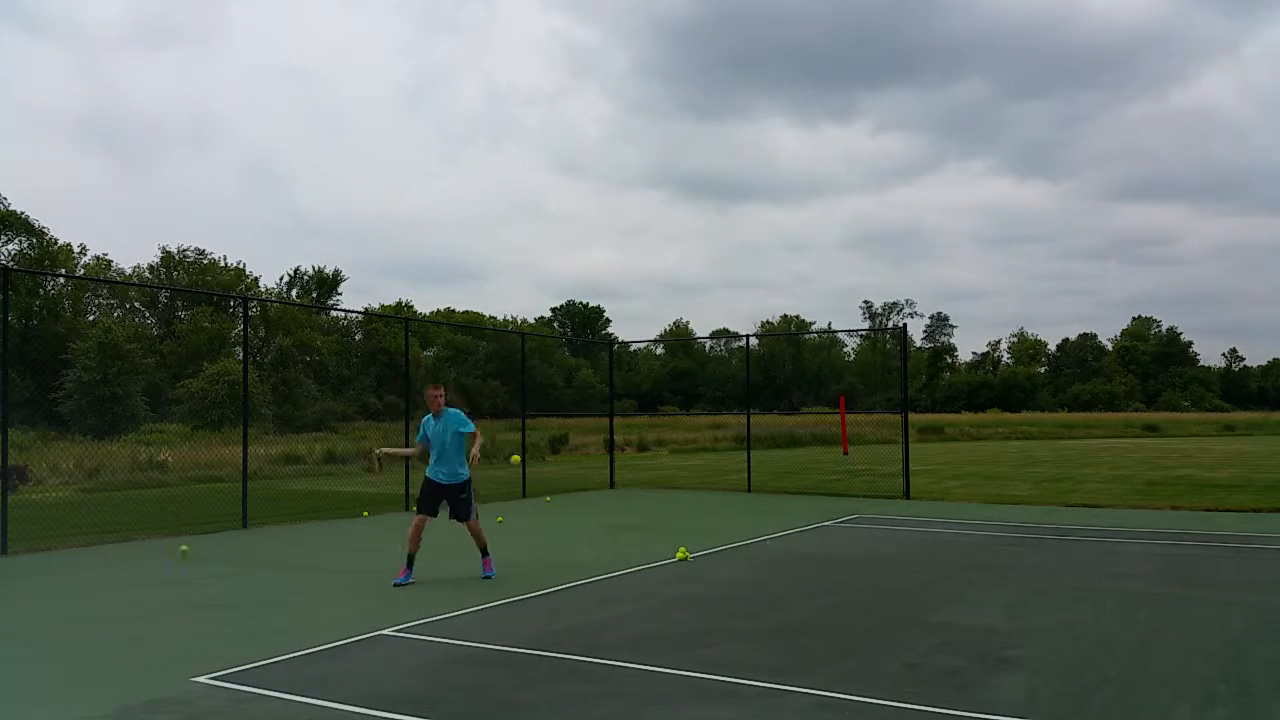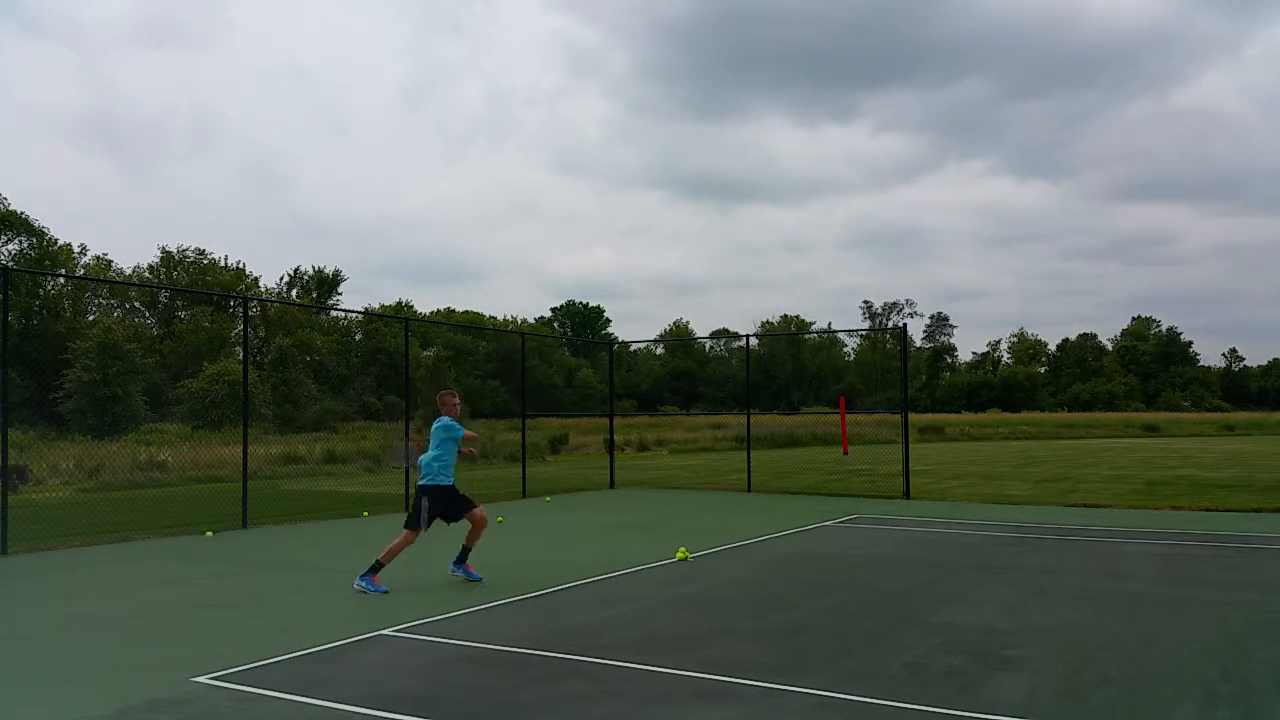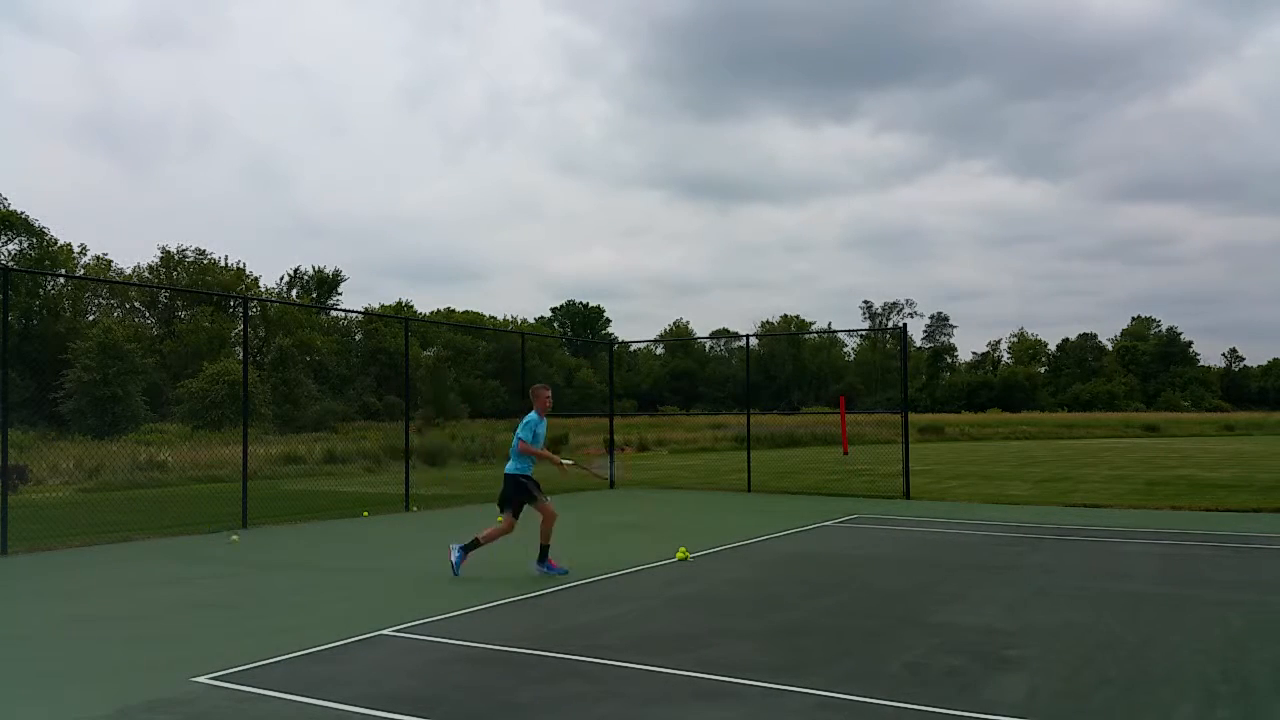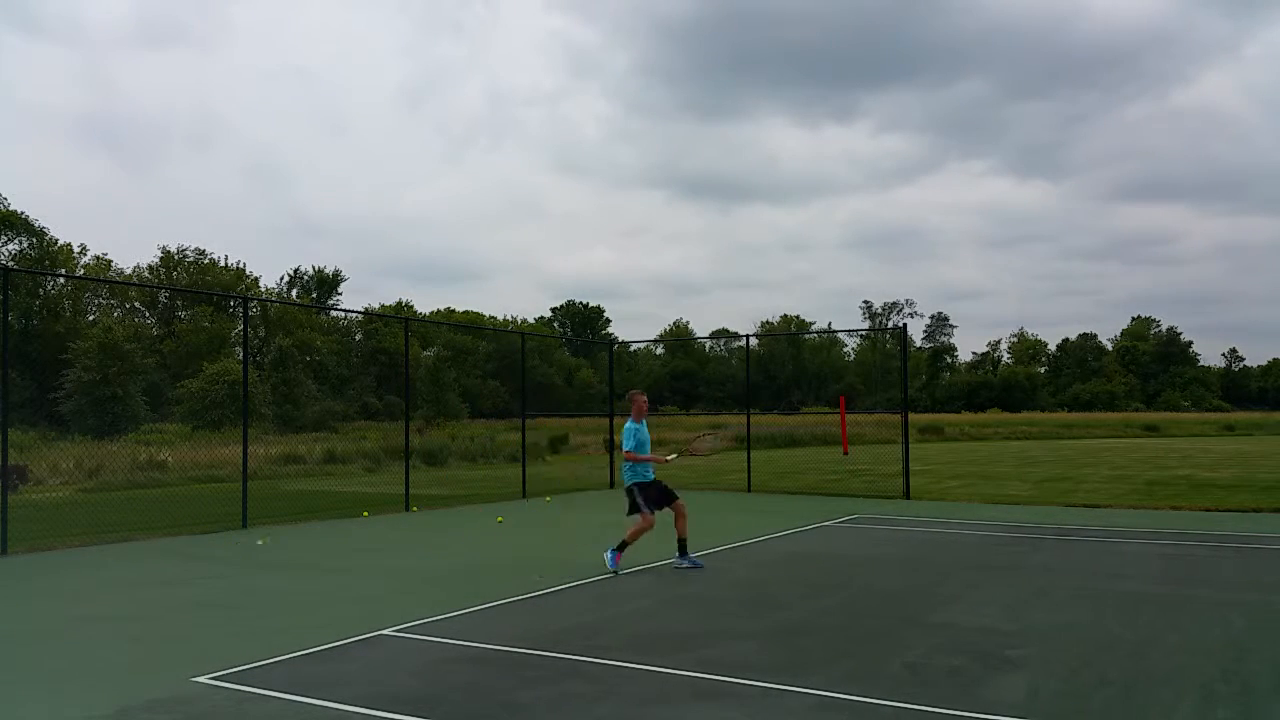
dt=0.4s
person 1, frame 1
left shoulder: (456, 415)
right shoulder: (426, 423)
left elbow: (477, 436)
right elbow: (420, 451)
left wrist: (475, 448)
right wrist: (390, 451)
left hip: (459, 479)
right hip: (434, 479)
left knee: (472, 526)
right knee: (419, 523)
left ankle: (486, 558)
right ankle: (408, 570)
person 1, frame 2
left shoulder: (444, 425)
right shoulder: (445, 424)
right elbow: (471, 436)
left wrist: (460, 451)
left hip: (446, 487)
right hip: (431, 487)
left knee: (481, 519)
right knee: (410, 536)
left ankle: (460, 564)
right ankle: (366, 576)
person 1, frame 3
left shoulder: (542, 420)
right shoulder: (532, 419)
right elbow: (521, 446)
left wrist: (555, 459)
right wrist: (549, 456)
left hip: (518, 474)
right hip: (518, 474)
left knee: (507, 526)
right knee: (550, 513)
left ankle: (462, 550)
right ankle: (543, 561)
person 1, frame 4
left shoulder: (642, 423)
right shoulder: (630, 428)
right elbow: (626, 456)
right wrist: (652, 459)
left hip: (649, 479)
right hip: (636, 482)
left knee: (680, 509)
right knee: (647, 522)
left ankle: (683, 555)
right ankle: (616, 552)
